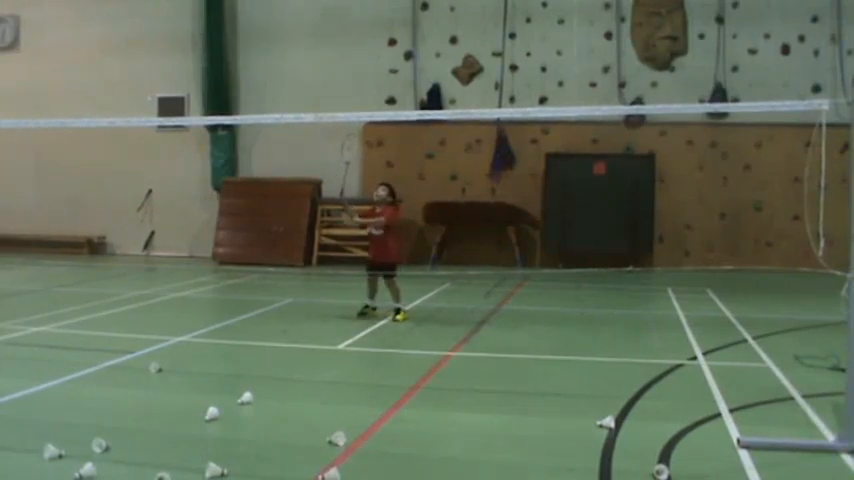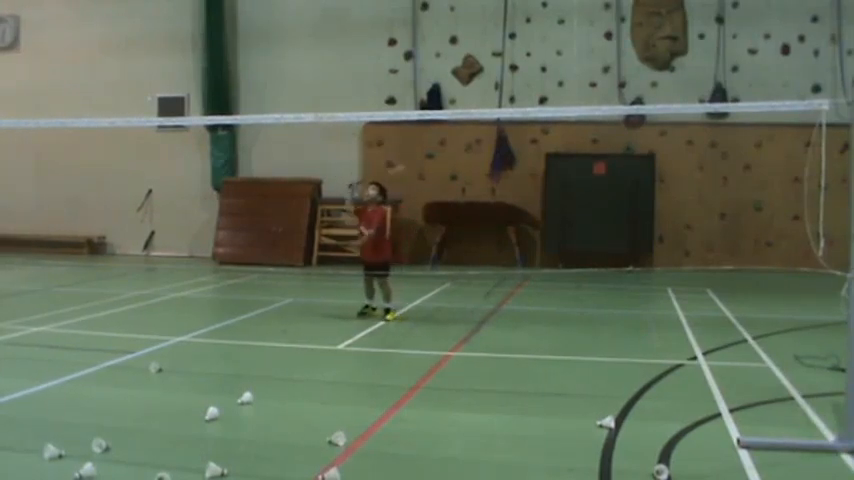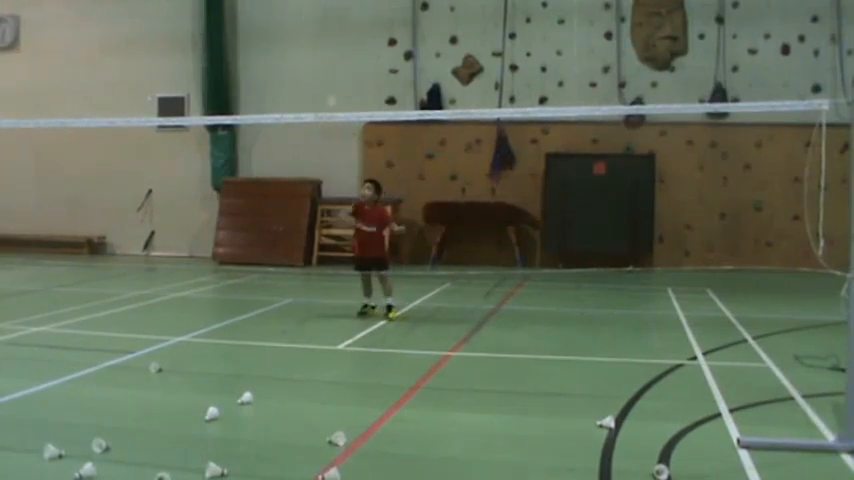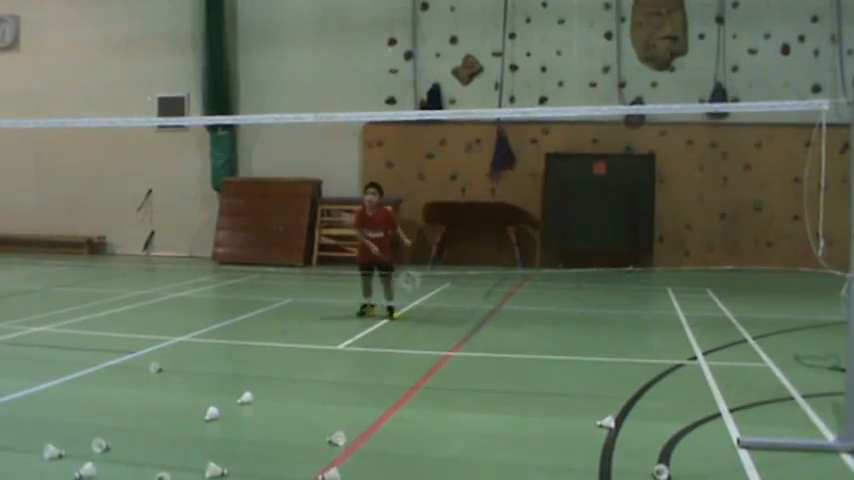
dt=0.3s
person 1, frame 1
left shoulder: (390, 211)
right shoulder: (372, 212)
left elbow: (381, 221)
right elbow: (357, 218)
left wrist: (361, 220)
right wrist: (348, 209)
left hip: (389, 255)
right hip: (375, 254)
left knee: (390, 281)
right knee: (371, 279)
left ankle: (399, 309)
right ankle: (370, 305)
person 1, frame 2
left shoulder: (380, 212)
right shoulder: (364, 210)
left elbow: (373, 230)
left wrist: (361, 241)
left hip: (380, 255)
right hip: (367, 254)
left knee: (382, 281)
right knee: (367, 279)
left ankle: (388, 308)
right ankle: (369, 305)
person 1, frame 3
left shoulder: (380, 210)
right shoulder: (358, 207)
left elbow: (390, 224)
left wrist: (397, 229)
left hip: (377, 251)
right hip: (361, 251)
left knee: (383, 277)
right knee: (364, 277)
left ankle: (390, 306)
right ankle: (368, 304)
person 1, frame 4
left shoulder: (386, 213)
right shoulder: (361, 213)
left elbow: (396, 228)
right elbow: (359, 233)
left wrist: (405, 239)
right wrist: (370, 246)
left hip: (385, 253)
right hip: (366, 252)
left knee: (386, 280)
right knee: (365, 279)
left ankle: (390, 307)
right ankle: (368, 304)
